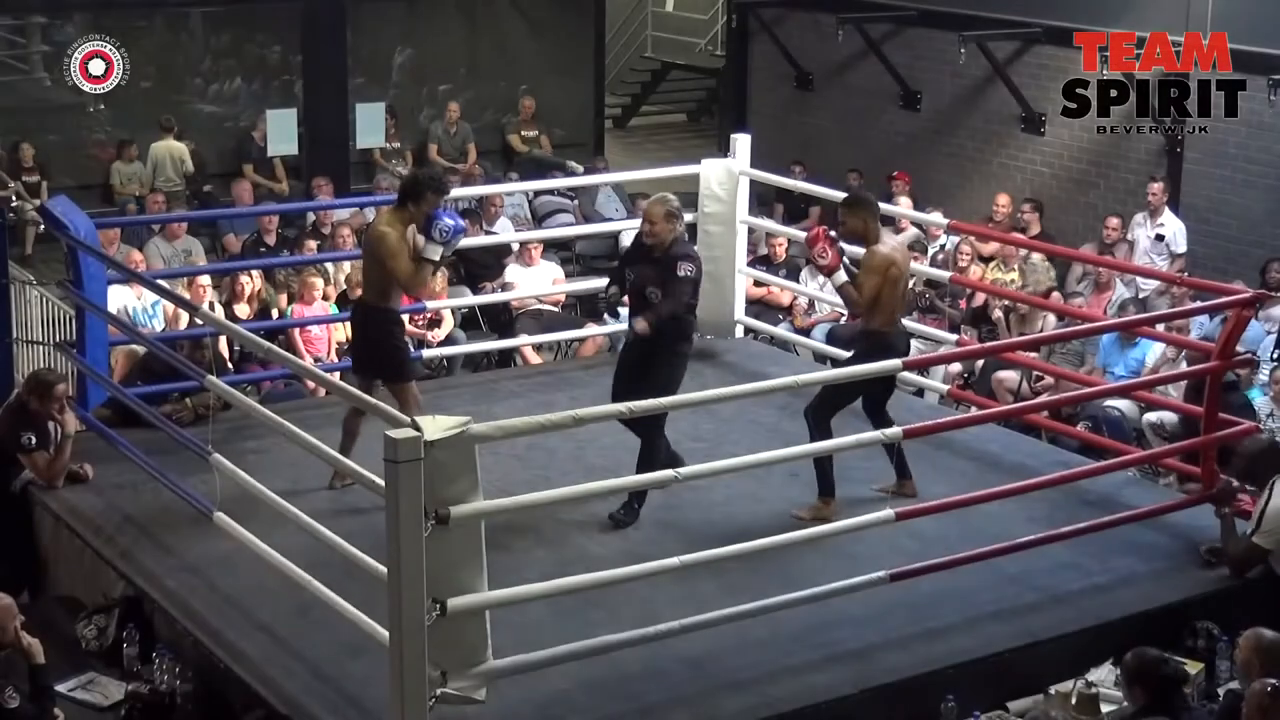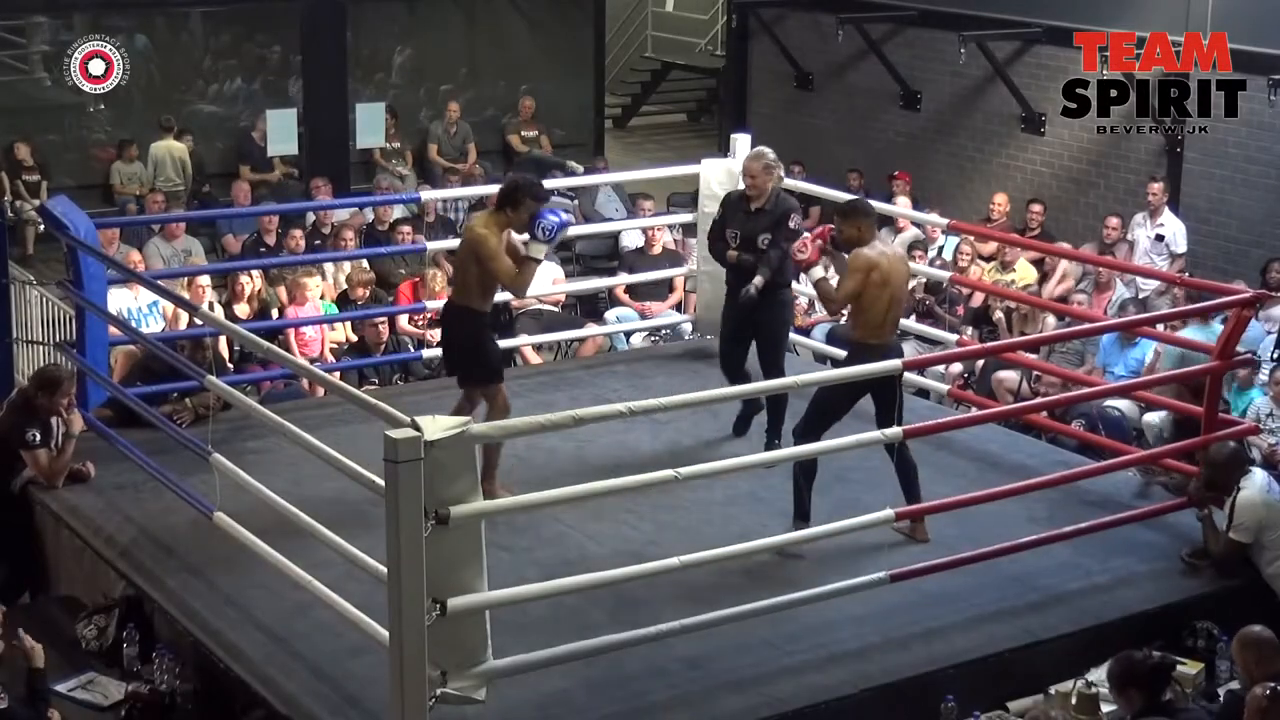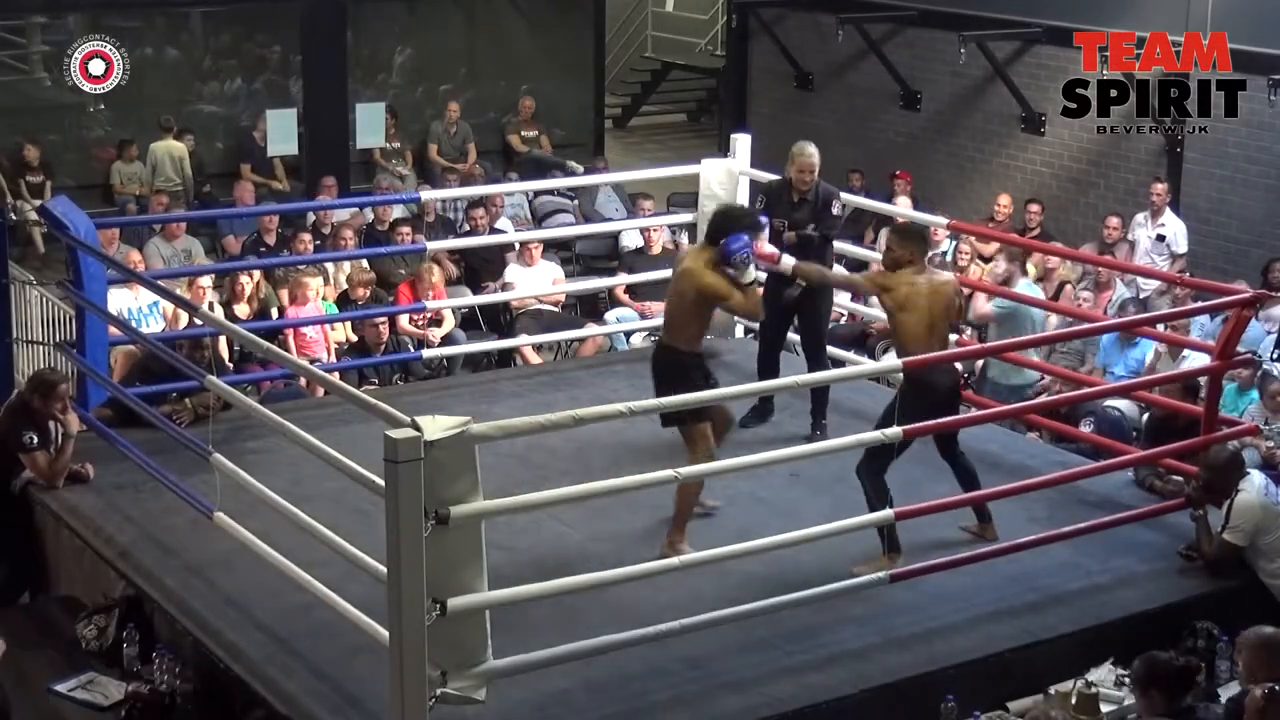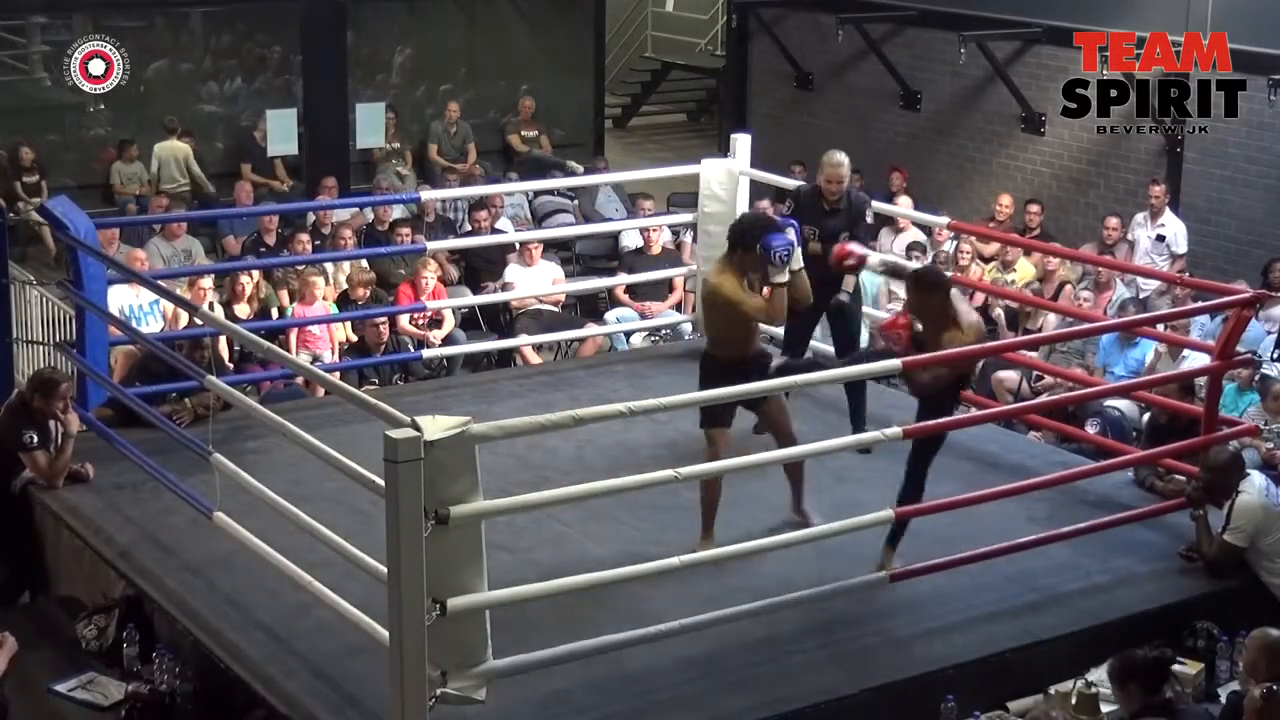
dt=1s
person 1, frame 1
left shoulder: (878, 255)
right shoulder: (893, 244)
left elbow: (857, 304)
right elbow: (866, 288)
left wrist: (832, 269)
right wrist: (838, 256)
left hip: (878, 345)
right hip: (894, 339)
left knee: (817, 413)
right knee: (876, 409)
left ankle: (826, 502)
right ankle: (905, 481)
person 1, frame 2
left shoulder: (862, 257)
right shoulder: (896, 256)
left elbow: (834, 304)
left wrist: (812, 267)
right wrist: (836, 253)
left hip: (864, 358)
right hip: (892, 354)
left knee: (806, 433)
right knee: (894, 439)
left ankle: (801, 525)
right ankle: (917, 523)
person 1, frame 3
left shoulder: (889, 281)
right shoulder: (949, 282)
left elbow: (830, 279)
left wrist: (778, 261)
left hip: (920, 385)
right hip: (949, 377)
left knee: (870, 468)
right knee: (952, 451)
left ankle: (891, 555)
right ankle: (986, 524)
person 1, frame 4
left shoulder: (966, 336)
right shoulder: (941, 294)
left elbow: (924, 384)
right elbow: (903, 270)
left wrist: (901, 352)
right wrist: (868, 260)
left hip: (943, 390)
left knee: (917, 468)
right knee: (850, 365)
left ankle: (890, 547)
person 2, frame 1
left shoulder: (407, 227)
right shoulder: (385, 233)
left elbow: (427, 270)
right elbow: (414, 287)
left wrist: (444, 247)
right wrist: (434, 245)
left hip: (372, 315)
right hip: (379, 319)
left knee: (363, 396)
right knee: (410, 402)
left ankle: (341, 471)
person 2, frame 2
left shoulder: (495, 226)
right shoulder: (483, 234)
left elbow: (520, 262)
right elbow: (518, 287)
left wrist: (537, 246)
right wrist: (539, 245)
left hip: (463, 316)
right hip: (467, 321)
left knee: (473, 396)
right knee: (499, 403)
right ankle: (489, 485)
person 2, frame 3
left shoulder: (700, 256)
right shoulder: (703, 275)
left elbow: (734, 285)
right elbow: (753, 311)
left wrist: (744, 268)
right wrist: (747, 269)
left hip: (686, 356)
right hip: (677, 362)
left knee: (723, 421)
right knee: (703, 450)
left ankle: (692, 497)
right ankle: (675, 542)
person 2, frame 4
left shoulder: (756, 267)
right shoulder: (719, 284)
left elbow: (805, 300)
right elbow: (774, 316)
left wrist: (794, 259)
right wrist: (779, 272)
left hip: (754, 360)
right hip: (720, 369)
left knee: (787, 437)
right knee: (718, 457)
left ankle: (798, 505)
right ankle: (707, 536)
person 3, frame 1
left shoulder: (685, 259)
right shoulder: (643, 242)
left elbow: (676, 302)
right elbow: (621, 270)
left wrist: (640, 327)
right wrist: (614, 293)
left hip: (671, 348)
right hip: (640, 340)
left knee: (651, 420)
right knee: (622, 405)
left ankle: (635, 501)
right ankle: (669, 459)
person 3, frame 2
left shoulder: (788, 208)
right shoulder: (731, 201)
left elbow: (779, 253)
right elbow: (715, 243)
left wrist: (756, 284)
right wrist: (737, 258)
left hip: (774, 298)
right hip: (737, 293)
left knee: (772, 369)
right knee: (729, 359)
left ankle: (774, 439)
right ankle: (751, 403)
person 3, frame 3
left shoulder: (828, 197)
right shoulder: (771, 191)
left elbow: (821, 246)
left wrist: (800, 284)
right wrist: (795, 236)
left hip: (814, 285)
right hip: (778, 281)
left knee: (815, 351)
right knee: (769, 344)
left ankle: (819, 420)
right ankle: (764, 405)
person 3, frame 4
left shoulder: (860, 204)
right shoulder: (801, 197)
left wrist: (845, 292)
right wrist: (822, 249)
left hip: (844, 288)
right hip: (806, 286)
left knee: (851, 358)
right knee: (792, 350)
left ankle: (859, 426)
person 4, frame 1
left shoulder: (44, 411)
right shoulder: (20, 425)
left elbow: (50, 459)
right elbow: (53, 479)
left wrist: (73, 468)
right wrist: (68, 433)
left knee: (27, 558)
person 4, frame 2
left shoulder: (40, 405)
right shoulder: (24, 422)
left elbow: (50, 458)
right elbow: (53, 478)
left wrist: (74, 468)
right wrist: (72, 433)
left knee: (27, 559)
right knee: (20, 566)
person 4, frame 3
left shoulder: (42, 412)
right shoulder: (20, 424)
left elbow: (51, 461)
right elbow: (53, 479)
left wrist: (74, 470)
right wrist: (70, 434)
left knee: (28, 561)
right knee: (21, 567)
person 4, frame 4
left shoulder: (41, 412)
right shoulder: (20, 424)
left elbow: (51, 462)
right elbow: (53, 479)
left wrist: (74, 470)
right wrist: (70, 434)
left knee: (28, 563)
right knee: (23, 569)
